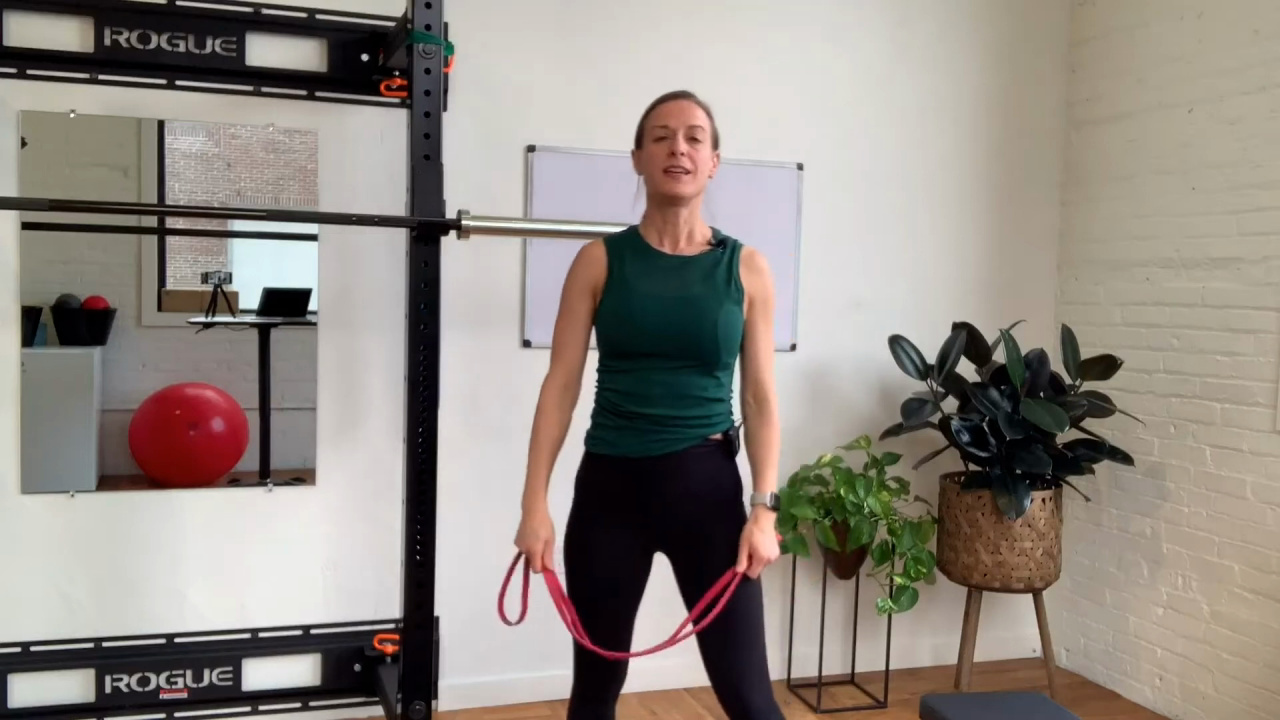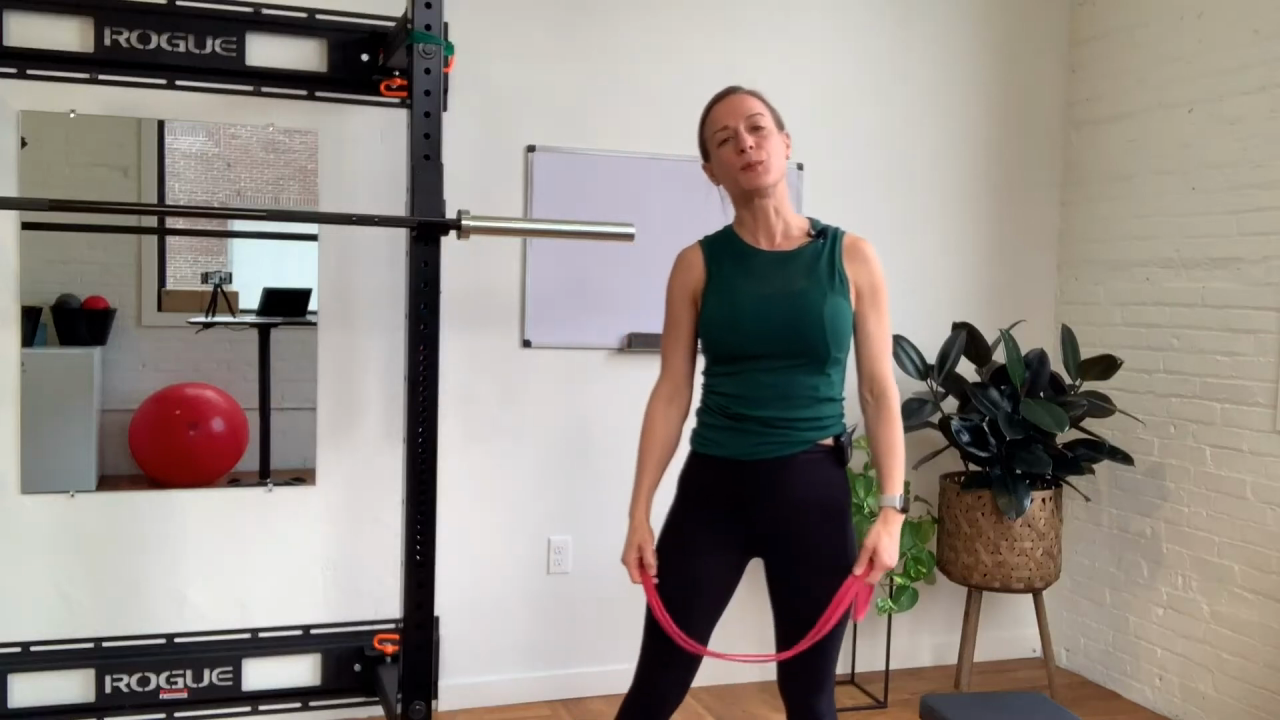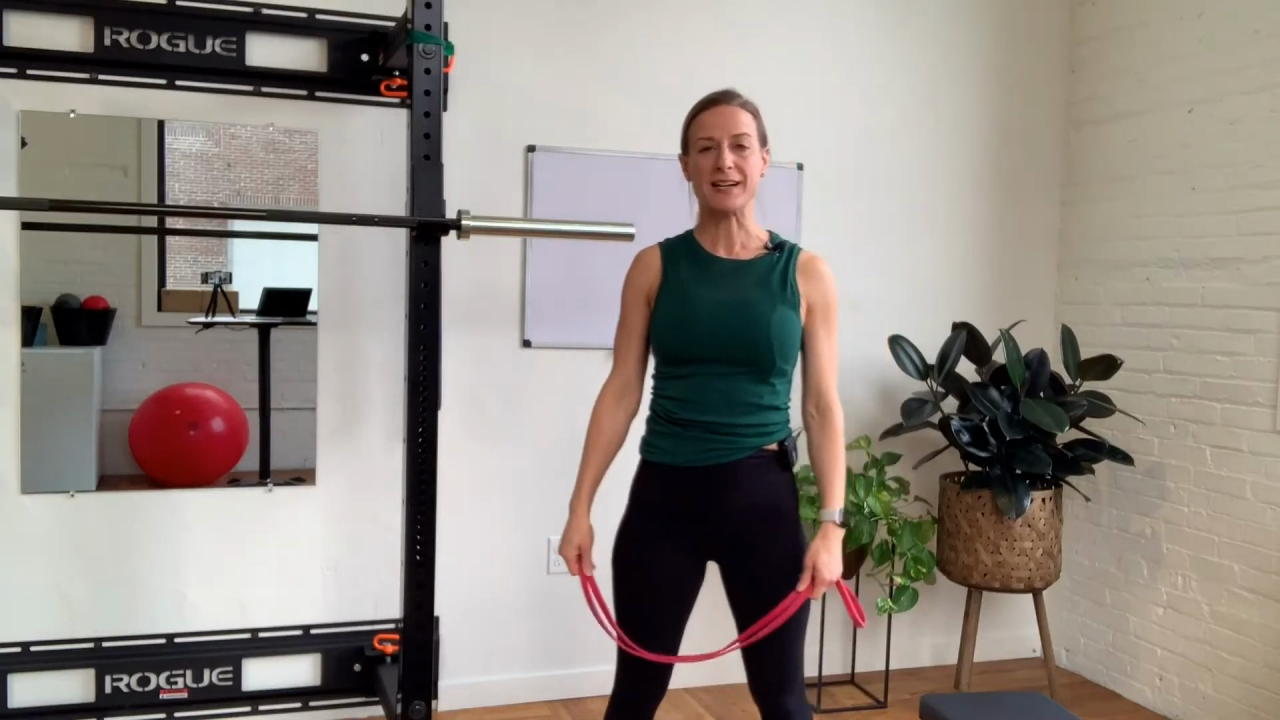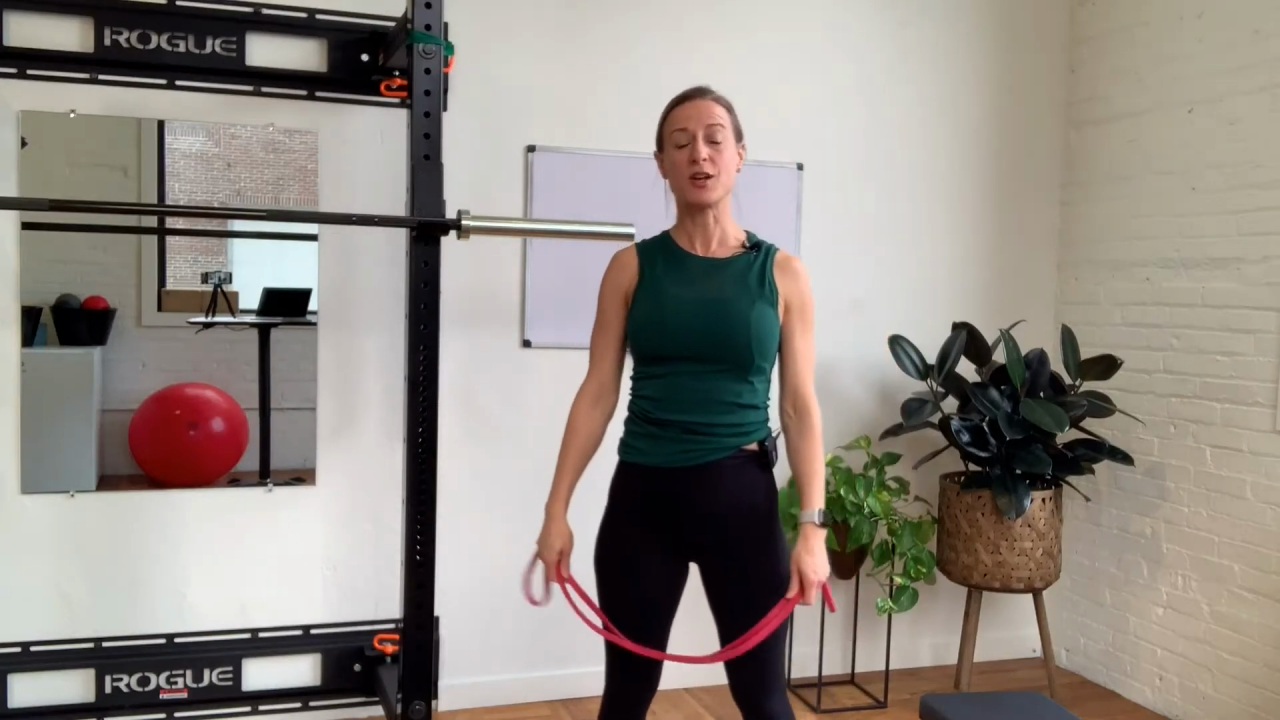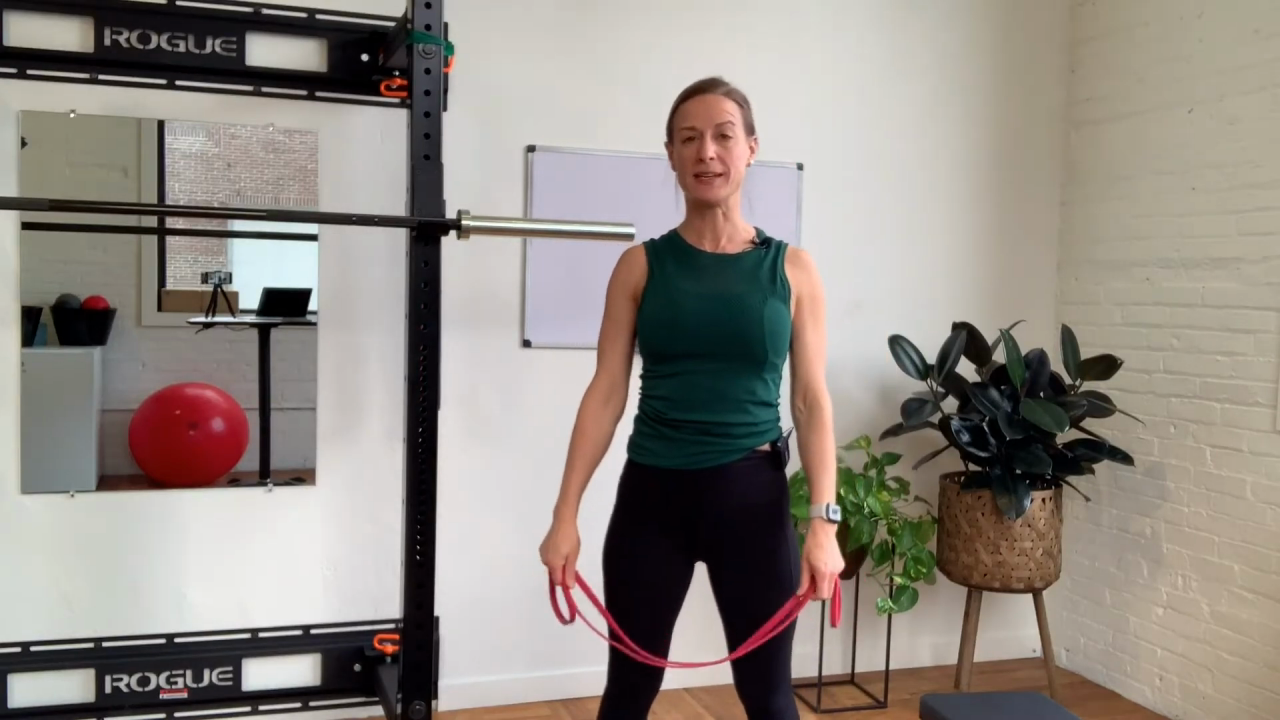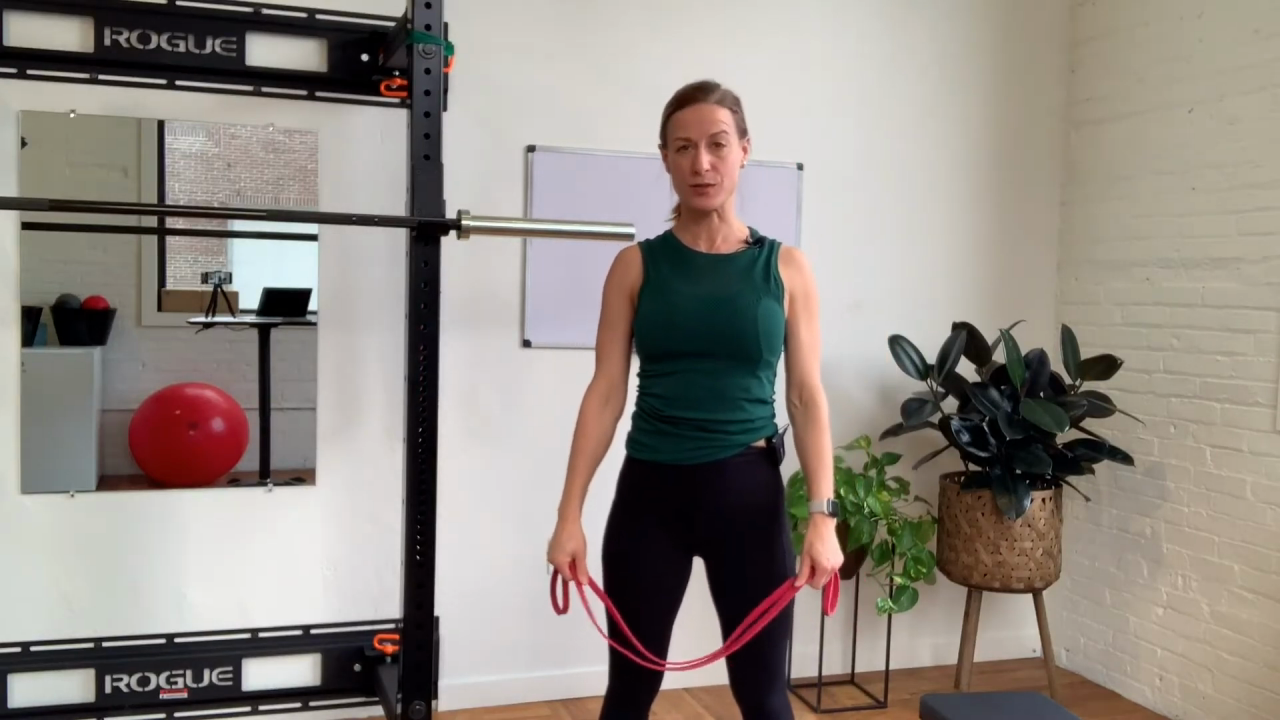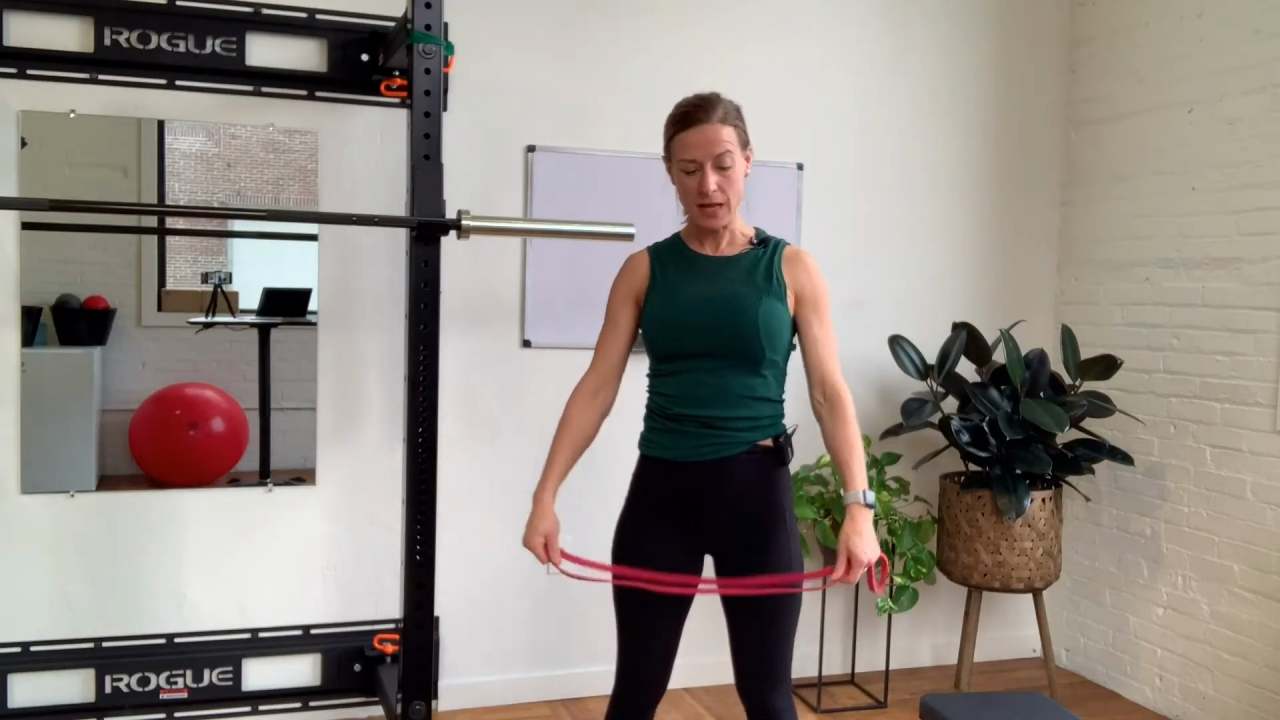
dt=0.7s
person 1, frame 1
left shoulder: (746, 267)
right shoulder: (599, 261)
left elbow: (759, 397)
right elbow: (562, 383)
left wrist: (764, 507)
right wrist: (535, 501)
left hip: (704, 484)
right hip: (610, 486)
person 1, frame 2
left shoulder: (851, 257)
right shoulder: (697, 264)
left elbow: (878, 391)
right elbow: (671, 393)
left wrist: (891, 509)
right wrist: (639, 513)
left hip: (811, 490)
right hip: (712, 489)
person 1, frame 3
left shoulder: (804, 273)
right shoulder: (655, 266)
left elbow: (822, 407)
right elbow: (621, 391)
left wrist: (831, 525)
right wrist: (580, 508)
left hip: (760, 495)
right hip: (663, 496)
person 1, frame 4
left shoulder: (781, 272)
right shoulder: (632, 267)
left elbow: (800, 406)
right elbow: (598, 392)
left wrist: (812, 526)
right wrist: (556, 509)
left hip: (740, 494)
right hip: (642, 495)
person 1, frame 5
left shoulder: (791, 268)
right shoulder: (641, 265)
left elbow: (811, 403)
right elbow: (606, 392)
left wrist: (823, 522)
right wrist: (566, 514)
left hip: (751, 494)
right hip: (652, 494)
person 1, frame 6
left shoulder: (785, 267)
right shoulder: (636, 265)
left elbow: (806, 397)
right elbow: (605, 393)
left wrist: (822, 515)
right wrist: (569, 514)
left hip: (747, 491)
right hip: (650, 492)
person 1, frame 7
left shoulder: (791, 268)
right shoulder: (645, 268)
left elbow: (828, 391)
right elbow: (598, 387)
left wrist: (858, 502)
right wrist: (545, 492)
left hip: (754, 489)
right hip: (661, 489)
